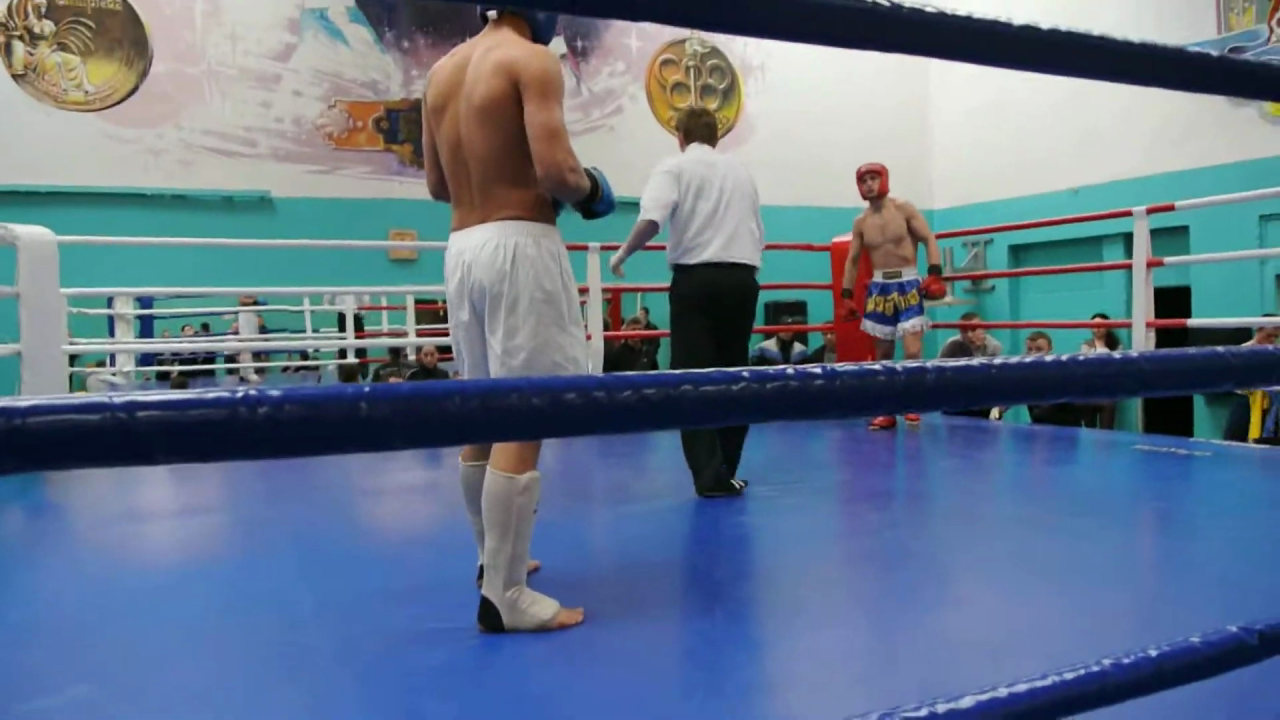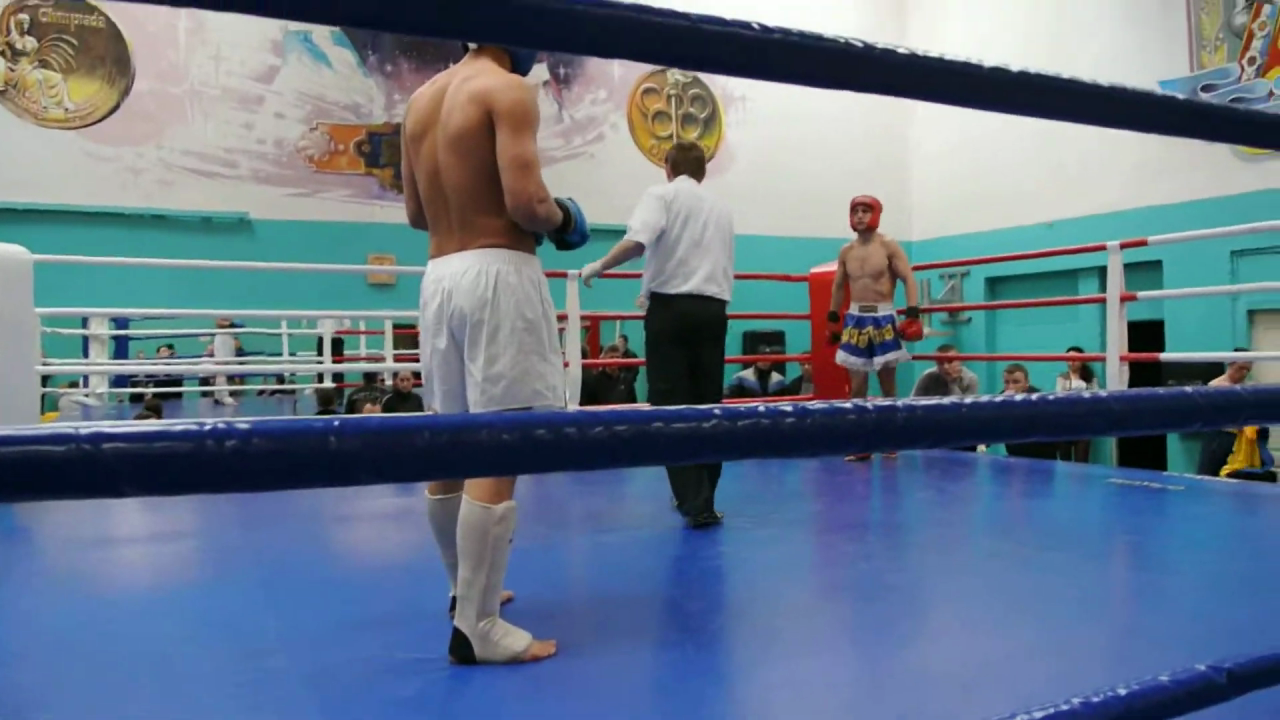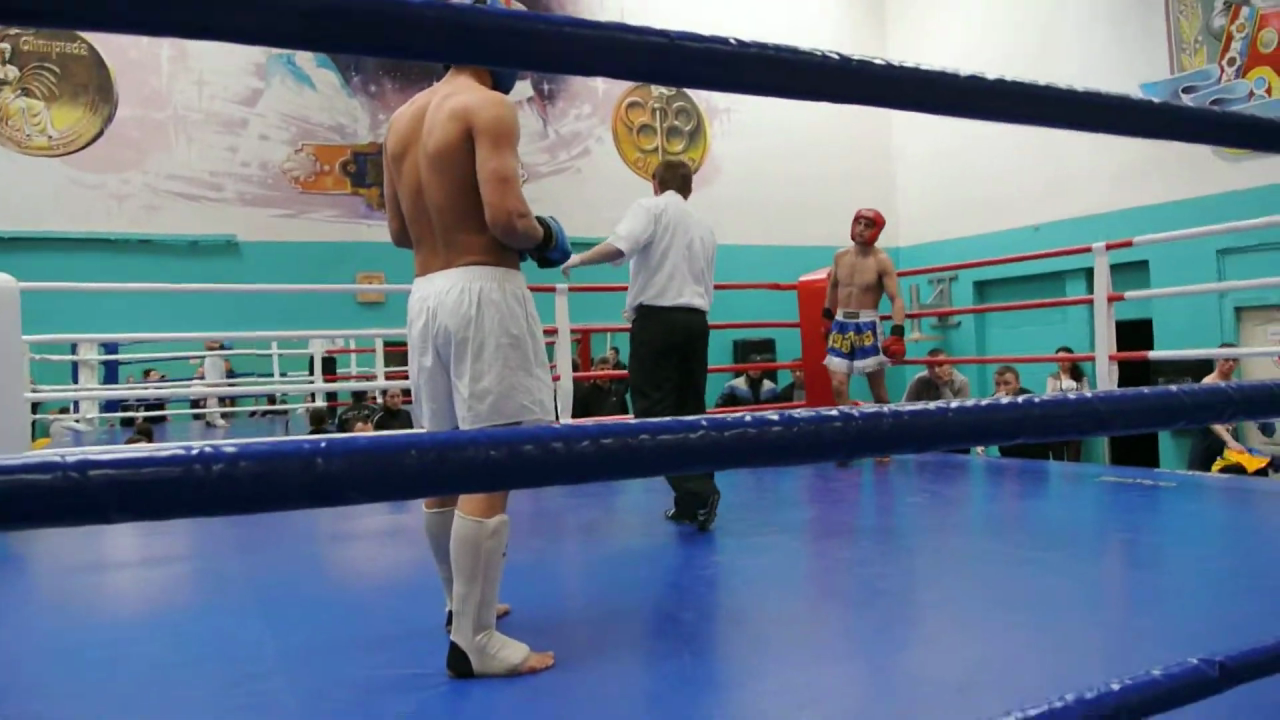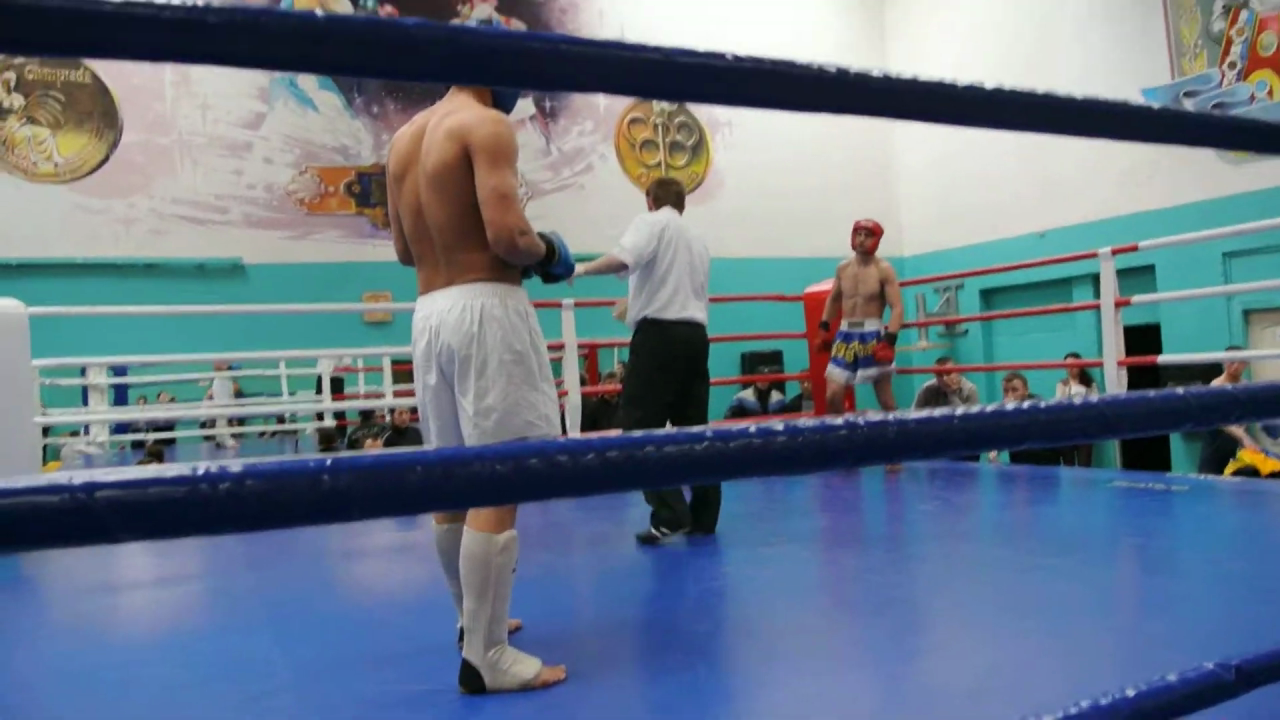
dt=0.2s
person 1, frame 1
left shoulder: (441, 71)
right shoulder: (531, 60)
right elbow: (556, 170)
right wrist: (590, 189)
left hip: (463, 248)
right hip: (520, 247)
right knee: (523, 422)
left ankle: (494, 558)
right ankle: (504, 596)
person 1, frame 2
left shoulder: (421, 98)
right shoulder: (508, 90)
right elbow: (526, 201)
right wrist: (565, 221)
left hip: (440, 278)
right hip: (498, 276)
left ankle: (466, 591)
right ankle: (477, 628)
person 1, frame 3
left shoulder: (404, 118)
right shoulder: (489, 107)
right elbow: (505, 216)
right wrist: (545, 238)
left hip: (428, 295)
right hip: (484, 294)
left ankle: (464, 602)
right ankle: (473, 641)
person 1, frame 4
left shoulder: (405, 138)
right shoulder: (488, 125)
right elbow: (507, 235)
right wrist: (548, 256)
left hip: (431, 315)
right hip: (486, 311)
left ankle: (475, 623)
right ankle: (485, 659)
person 2, frame 1
left shoulder: (675, 167)
right shoulder: (741, 172)
left elbow: (652, 219)
left wrist: (623, 253)
left hip: (695, 279)
right hip: (741, 278)
left knee: (694, 376)
right knee: (732, 372)
left ankle: (711, 475)
right ankle: (726, 467)
person 2, frame 2
left shoulder: (662, 195)
right shoulder: (721, 209)
left elbow: (637, 241)
left wrist: (598, 266)
left hip: (671, 309)
right hip: (712, 310)
left knee: (671, 404)
right knee: (706, 403)
left ankle: (697, 501)
right ankle: (701, 497)
person 2, frame 3
left shoulder: (650, 207)
right shoulder: (704, 226)
left elbow: (619, 246)
left wrist: (579, 259)
left hip: (657, 320)
right hip: (695, 322)
left knee: (654, 412)
right knee: (689, 412)
left ankle: (698, 495)
right ankle: (693, 502)
person 2, frame 4
left shoulder: (650, 222)
right shoulder: (698, 239)
left elbow: (624, 259)
left wrist: (584, 268)
left hip: (659, 334)
right hip: (695, 334)
left knee: (641, 424)
right knee: (693, 426)
left ankle: (669, 514)
right ankle: (702, 515)
person 3, frame 1
left shoulder: (904, 208)
right shoulder: (861, 222)
left elbow: (929, 240)
right elbow: (852, 261)
left wrist: (935, 274)
right wrist: (847, 297)
left hip: (908, 284)
right hip: (879, 287)
left knee: (913, 352)
right knee: (883, 355)
right ankle: (887, 412)
person 3, frame 2
left shoulder: (888, 246)
right shoulder: (846, 251)
left elbow: (909, 280)
right elbow: (839, 287)
left wrist: (912, 315)
right wrist: (832, 320)
left hip: (883, 319)
right hip: (854, 319)
left knee: (888, 388)
right knee: (857, 386)
person 3, frame 3
left shoulder: (881, 261)
right shoulder: (840, 256)
left elbow: (897, 299)
left wrist: (897, 334)
right wrist: (827, 316)
left hip: (866, 328)
right hip: (841, 325)
left knee: (878, 391)
right knee: (838, 386)
person 3, frame 4
left shoulder: (884, 270)
right shoulder: (842, 268)
left elbow: (897, 307)
right elbow: (832, 299)
left wrist: (889, 339)
right wrist: (824, 327)
left hip: (872, 337)
right hip: (845, 337)
left knee: (886, 401)
right knee: (831, 397)
